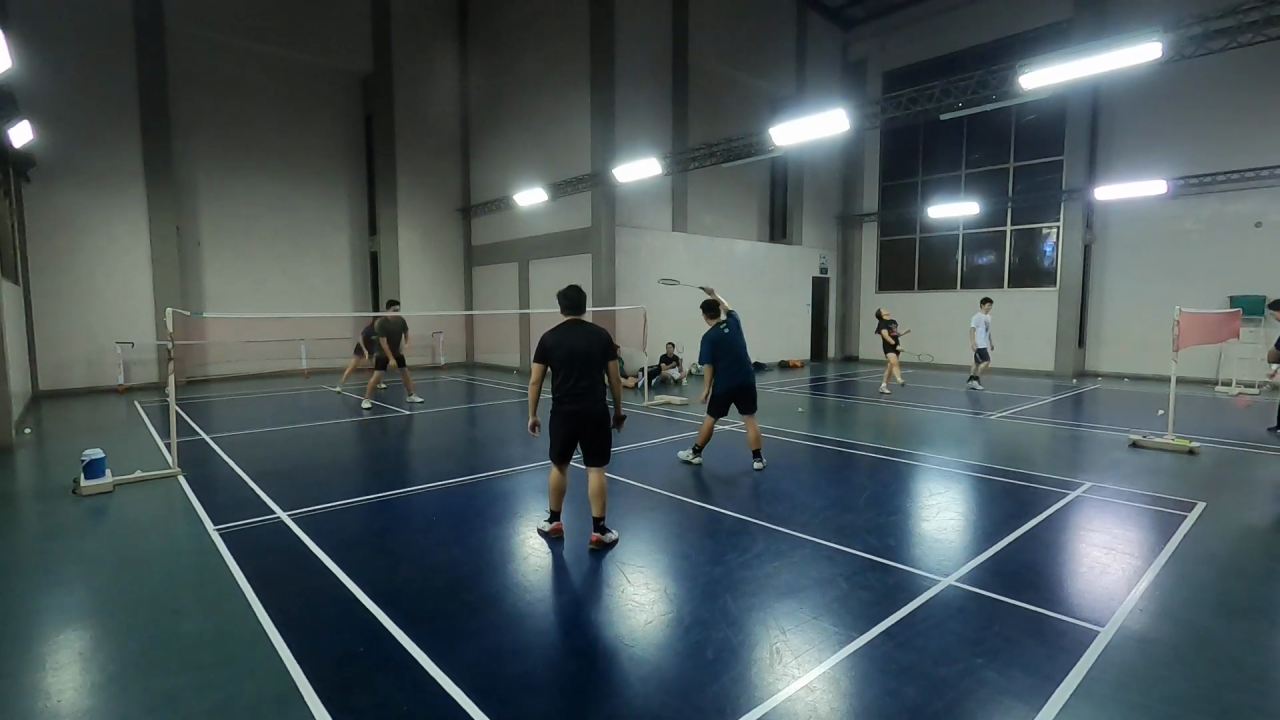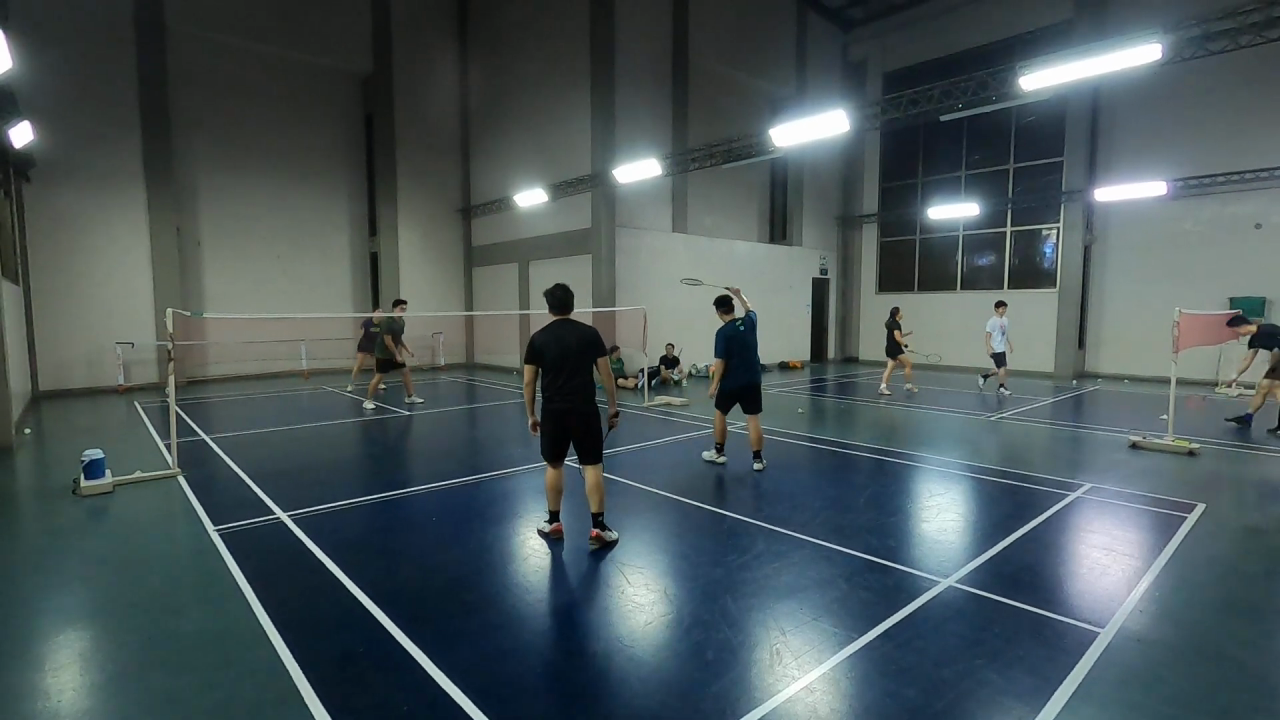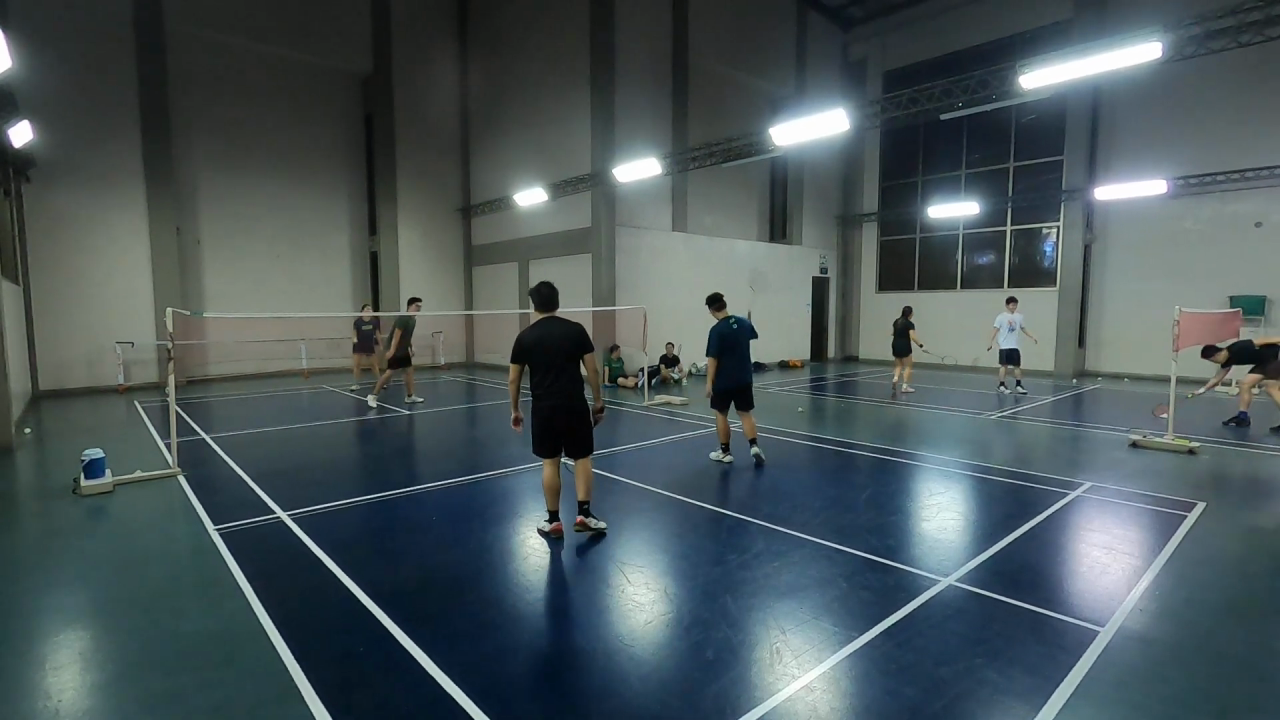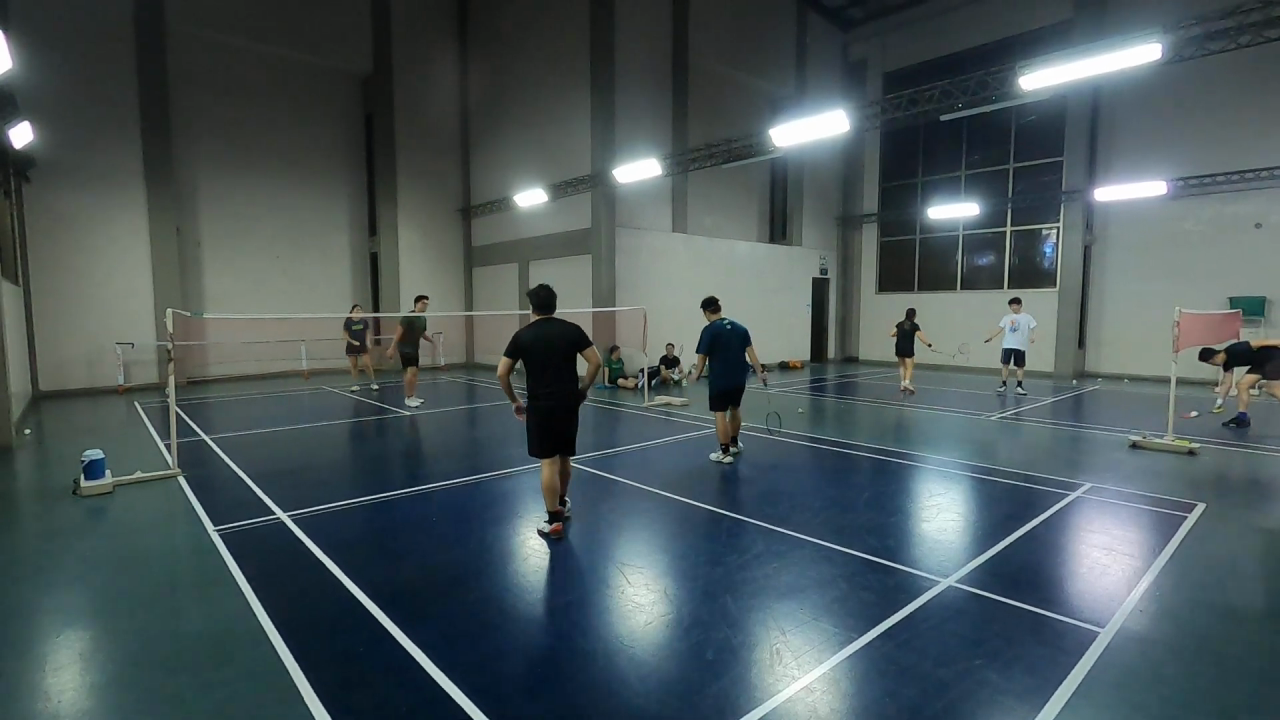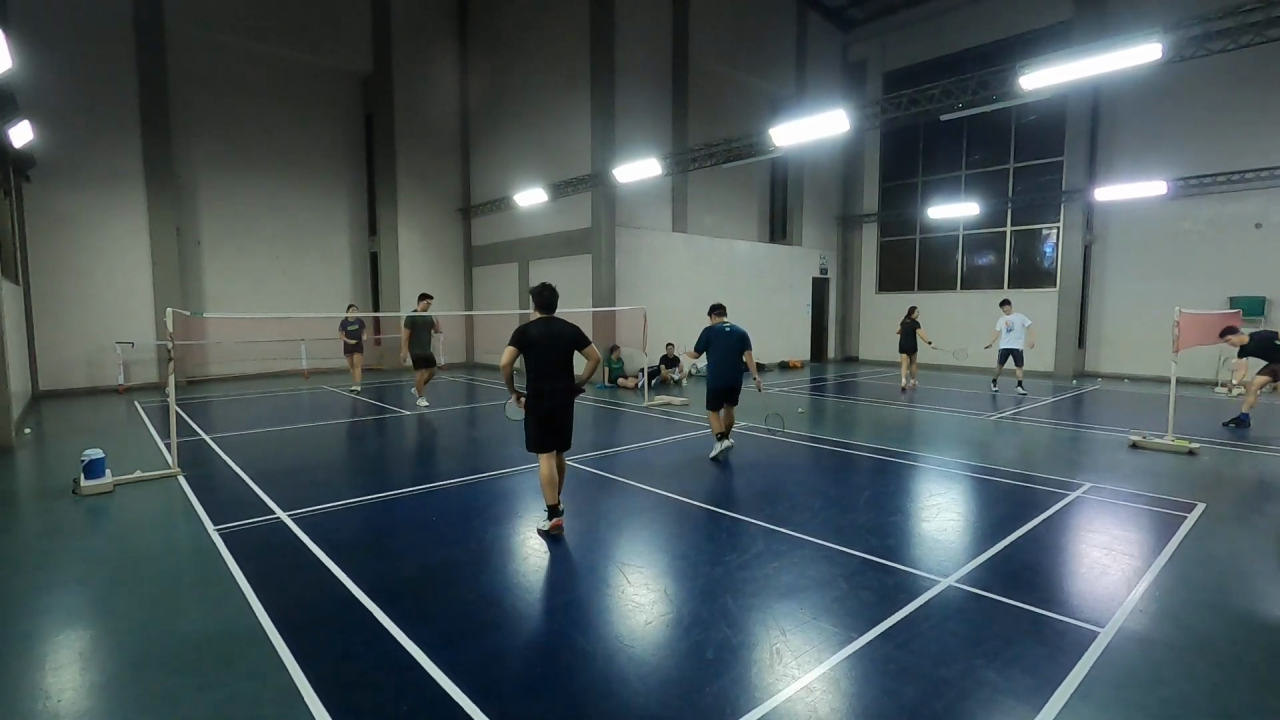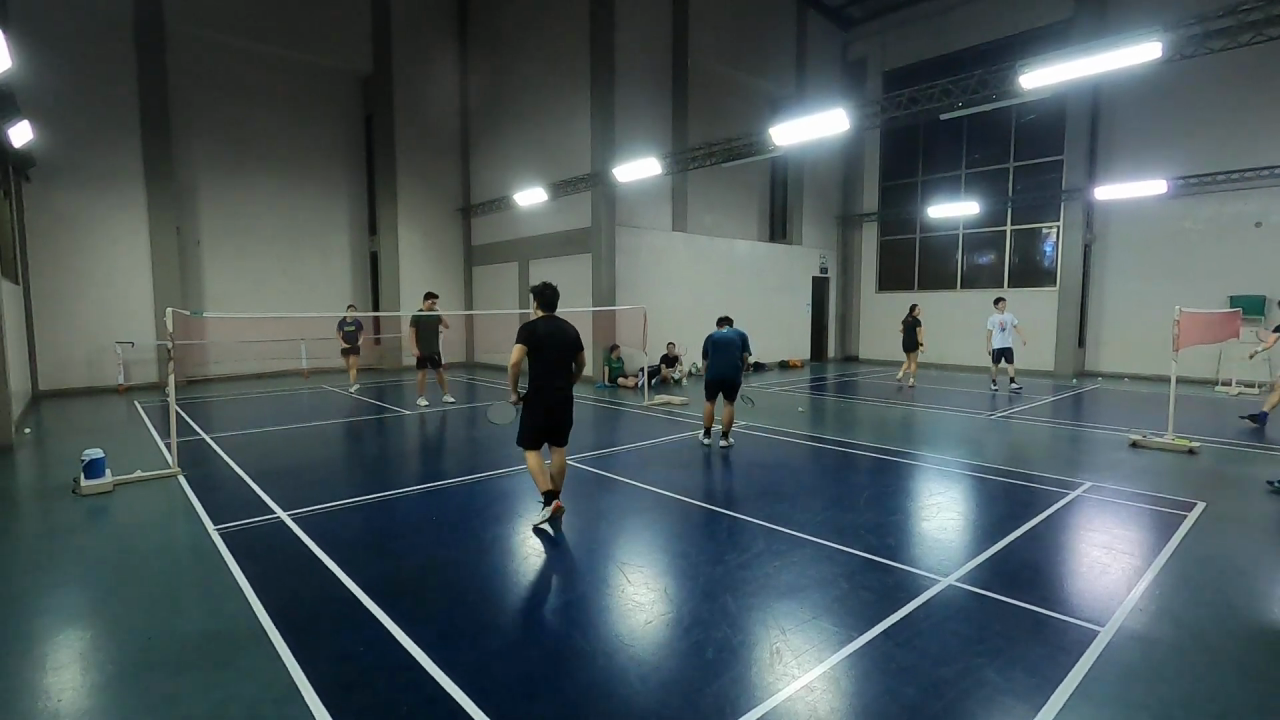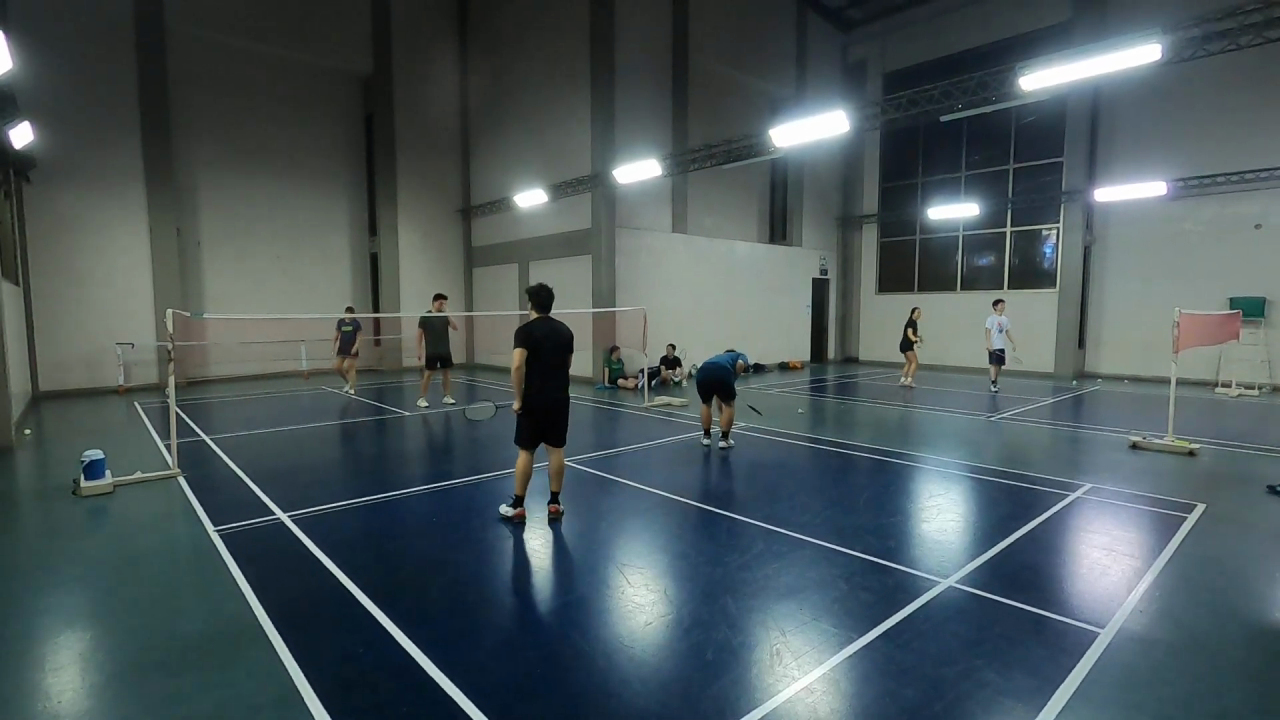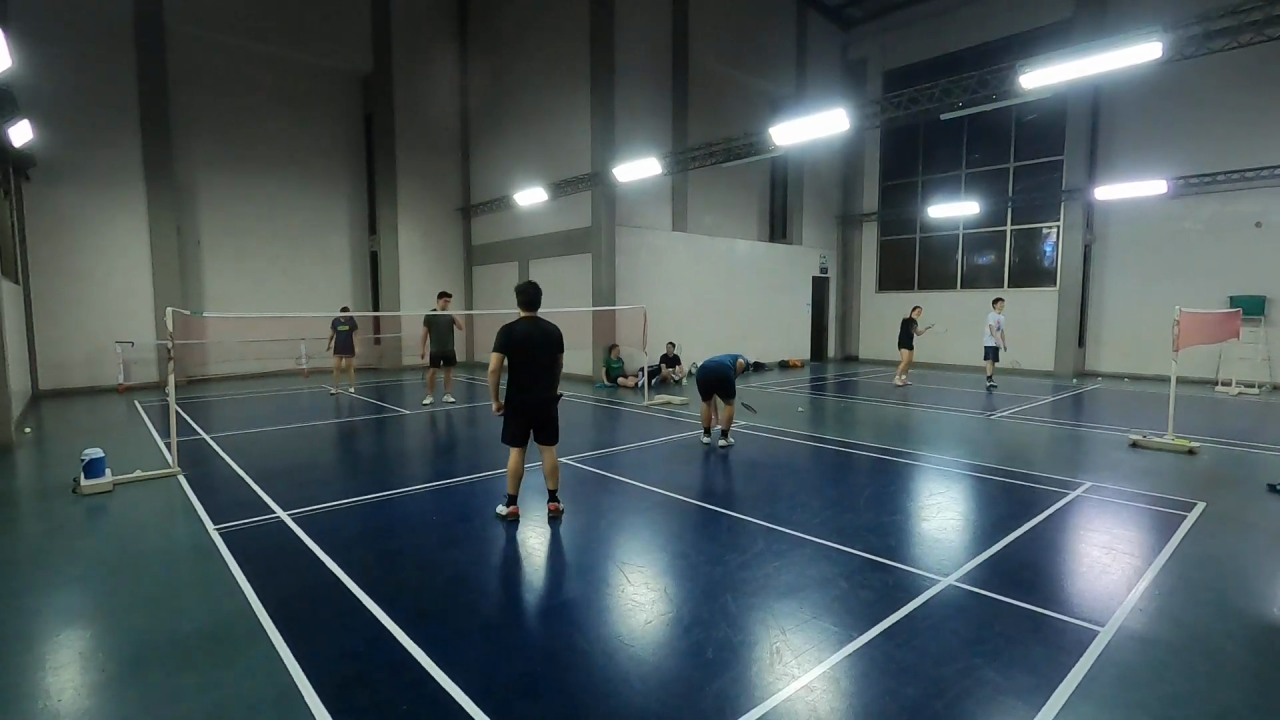
dt=0.3s
person 1, frame 1
left shoulder: (549, 338)
right shoulder: (601, 335)
left elbow: (535, 381)
right elbow: (615, 379)
left wrist: (532, 415)
right wrist: (618, 410)
left hip: (563, 413)
right hip: (595, 412)
left knee: (559, 466)
right knee: (596, 470)
left ankle: (554, 522)
right ankle: (599, 531)
person 1, frame 2
left shoulder: (538, 339)
right shoulder: (589, 333)
left elbow: (529, 382)
right elbow: (606, 374)
left wrist: (531, 415)
right wrist: (613, 407)
left hip: (553, 411)
right hip: (585, 410)
left knee: (554, 466)
right knee: (592, 467)
left ankle: (554, 522)
right ankle: (598, 527)
person 1, frame 3
left shoulder: (525, 336)
right shoulder: (576, 330)
left elbow: (513, 379)
right elbow: (593, 370)
left wrist: (515, 411)
right wrist: (598, 402)
left hip: (543, 408)
right hip: (574, 406)
left knee: (550, 463)
right knee: (582, 459)
left ankle: (553, 521)
right ankle: (584, 514)
person 1, frame 4
left shoulder: (523, 336)
right shoulder: (572, 330)
left elbow: (502, 373)
right elbow: (596, 361)
left wrist: (514, 401)
right wrist: (583, 388)
left hip: (539, 407)
right hip: (568, 404)
left knee: (548, 463)
right knee: (564, 458)
left ankle: (554, 521)
right ankle: (562, 503)
person 1, frame 5
left shoulder: (525, 331)
right shoulder: (570, 329)
left elbow: (505, 363)
right elbow: (595, 358)
left wrist: (513, 391)
right wrist: (579, 384)
left hip: (538, 403)
right hip: (564, 401)
left knee: (546, 458)
right knee: (559, 454)
left ankle: (554, 516)
right ankle: (556, 503)
person 1, frame 6
left shoulder: (530, 328)
right shoulder: (570, 329)
left elbow: (515, 362)
right elbow: (581, 364)
left wrist: (514, 391)
left hip: (538, 399)
right hip: (564, 399)
left knee: (531, 451)
right knee: (558, 449)
left ankle: (550, 501)
right ankle: (556, 499)
person 1, frame 7
left shoulder: (526, 330)
right shoulder: (565, 330)
left elbow: (518, 366)
left wrist: (518, 399)
left hip: (535, 401)
right hip: (560, 399)
left knee: (526, 452)
right knee: (556, 450)
left ankle: (517, 506)
right ankle: (554, 503)
person 1, frame 8
left shoulder: (508, 331)
right shoulder: (553, 330)
left elbow: (494, 369)
right elbow: (558, 366)
left wrist: (495, 400)
left hip: (517, 401)
right hip: (546, 399)
left knee: (516, 451)
right knee: (548, 449)
left ankle: (511, 505)
right ankle: (553, 501)
